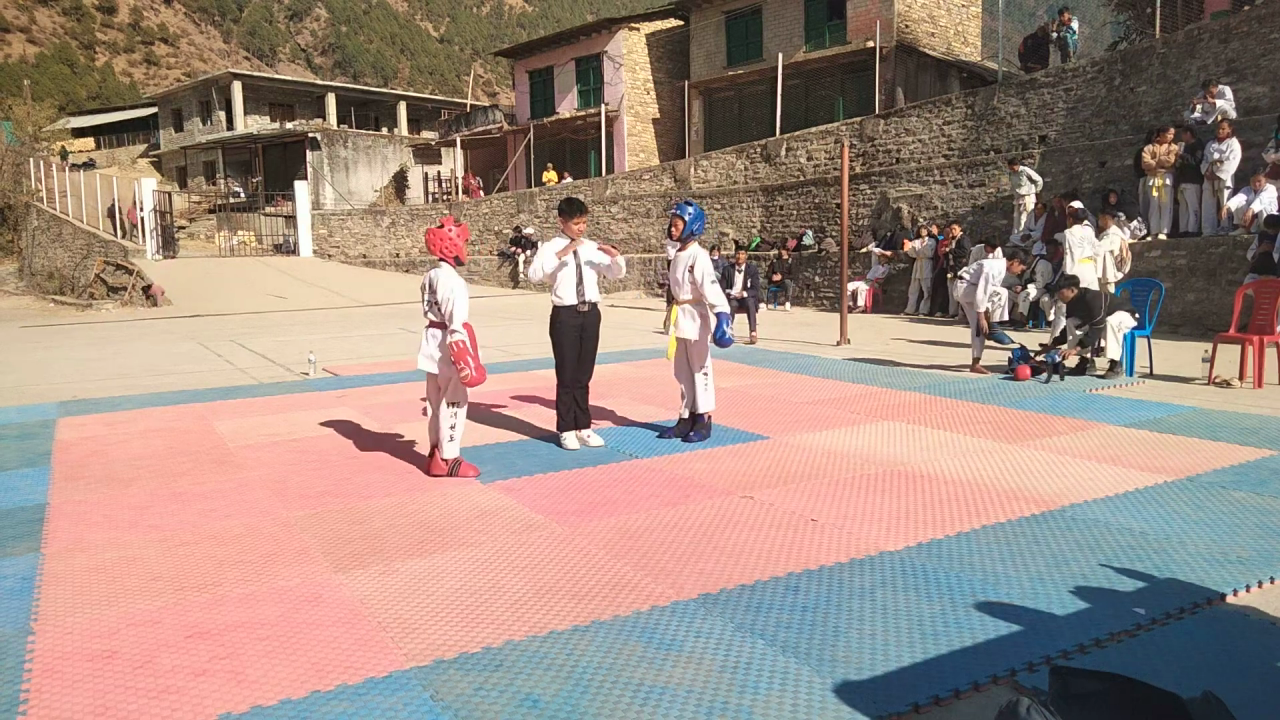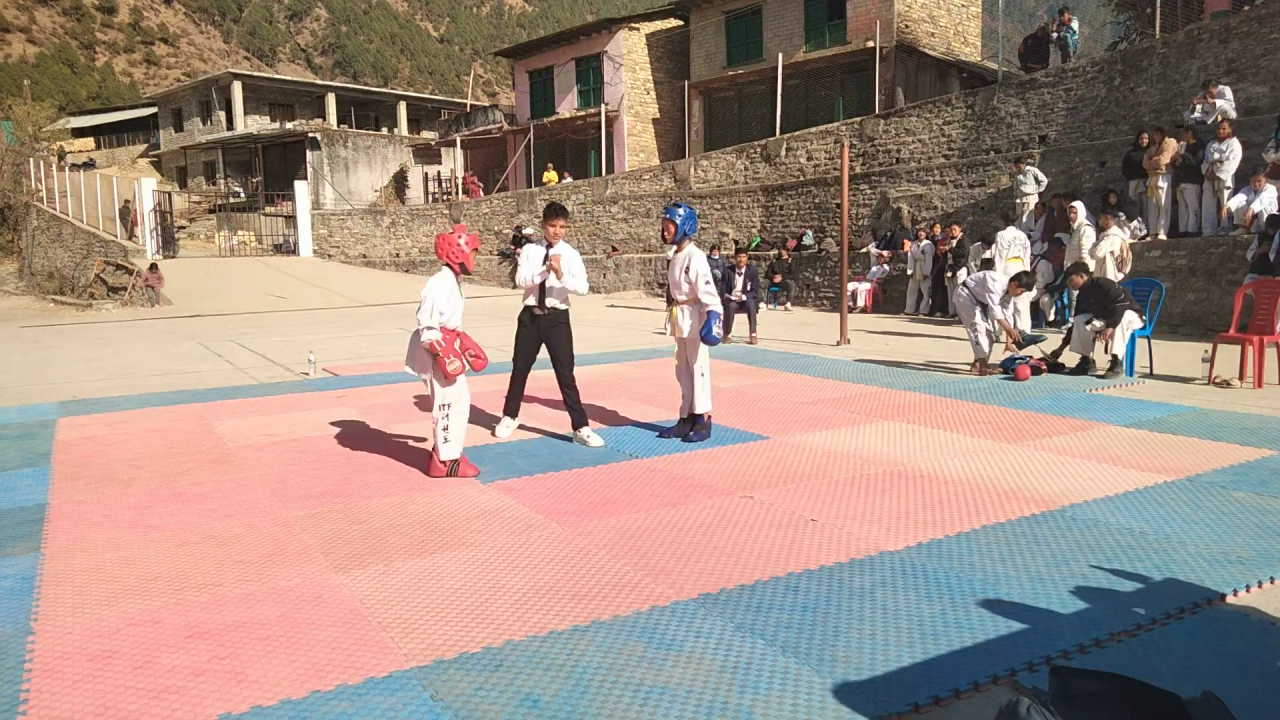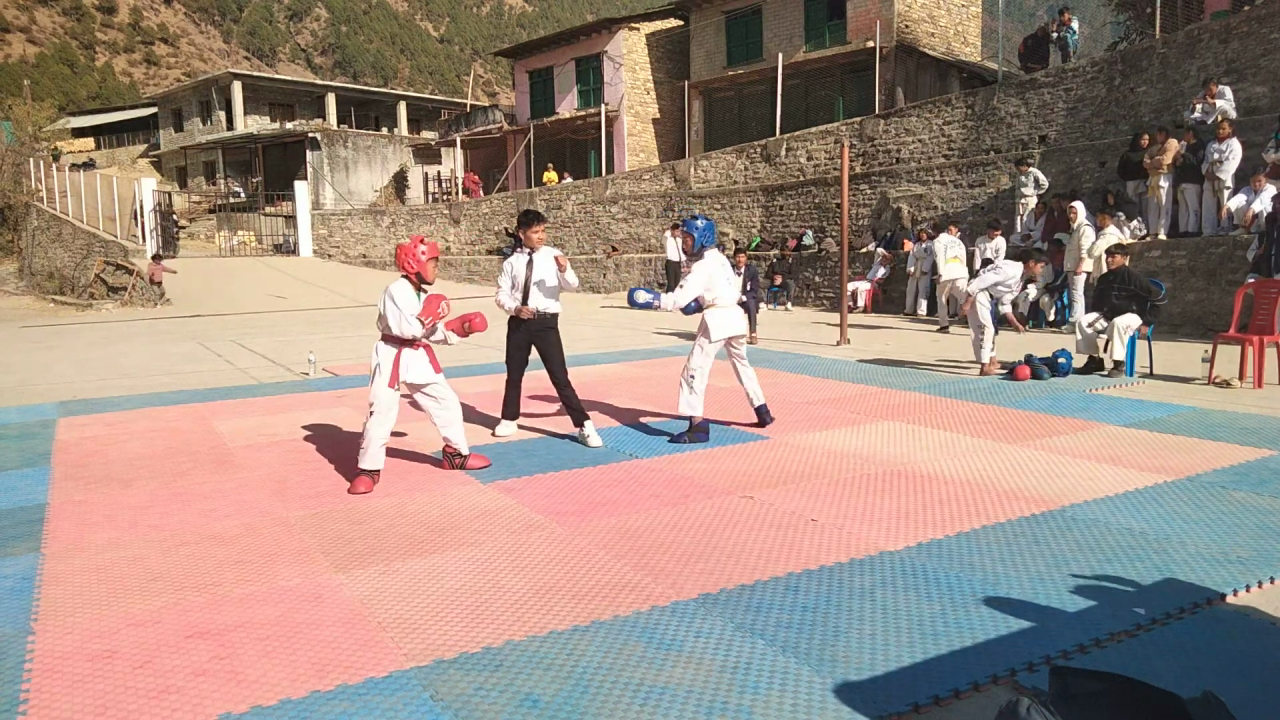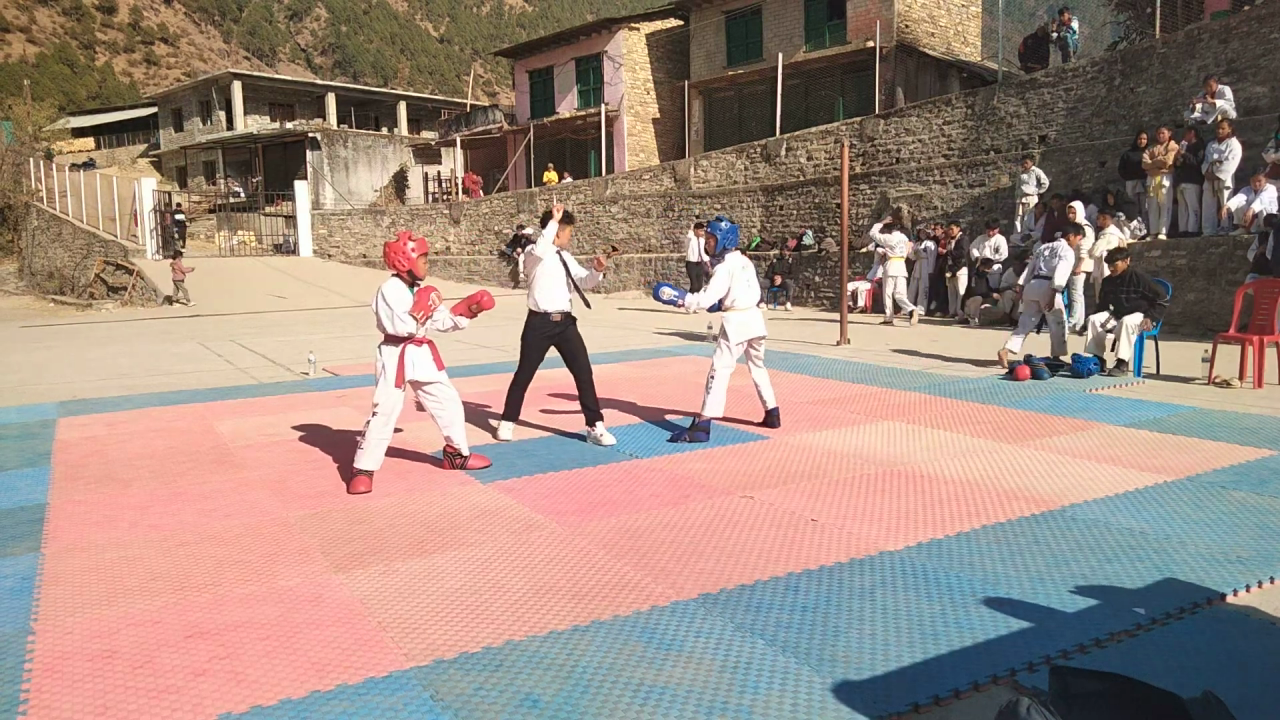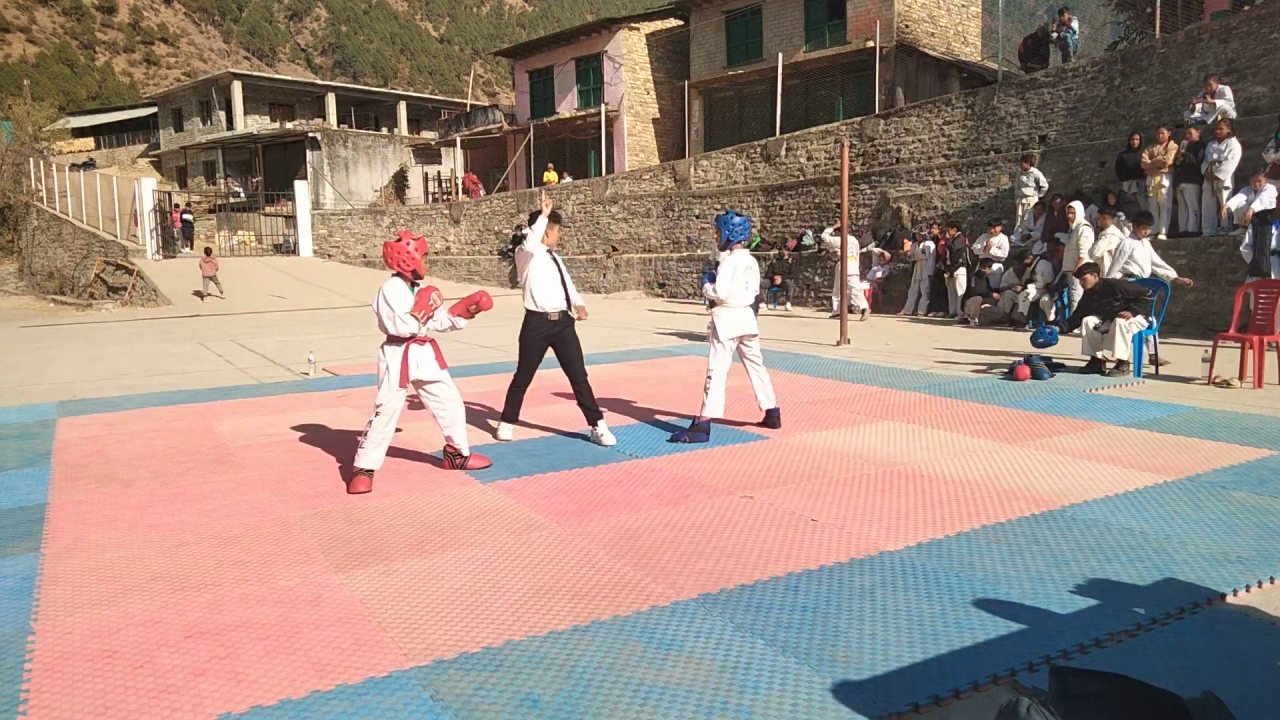
dt=1s
person 1, frame 1
left shoulder: (431, 276)
right shoulder: (452, 280)
right elbow: (455, 323)
right wrist: (463, 358)
left hip: (433, 340)
right hip: (447, 344)
left knee: (438, 404)
right knee: (455, 403)
left ankle: (437, 455)
right ankle: (447, 459)
person 1, frame 2
left shoulder: (453, 281)
right shoulder: (440, 283)
right elbow: (427, 325)
left wrist: (466, 347)
right wrist: (443, 354)
left hip: (447, 347)
right hip: (435, 349)
left knee: (460, 399)
right knee: (447, 403)
left ankle: (450, 451)
right ankle: (444, 460)
person 1, frame 3
left shoulder: (424, 294)
right shoulder: (396, 290)
left elbow: (434, 332)
right elbow: (406, 328)
left wrist: (461, 326)
right wrist: (433, 314)
left hip: (419, 357)
right hip: (393, 358)
left knee: (447, 403)
right knee: (381, 413)
left ankle: (456, 453)
right ankle: (368, 470)
person 1, frame 4
left shoulder: (422, 290)
right shoulder: (389, 289)
left elbow: (443, 321)
right elbow: (399, 327)
left wrist: (468, 310)
right wrist: (421, 309)
left hip: (423, 355)
right hip: (396, 357)
left knee: (449, 403)
right knee: (383, 413)
left ankle: (457, 454)
right ankle: (362, 469)
person 1, frame 5
left shoulder: (421, 289)
right shoulder: (390, 289)
left elbow: (441, 322)
right elbow: (401, 327)
left wrist: (466, 310)
right wrist: (422, 308)
left hip: (425, 354)
right hip: (398, 357)
left knee: (451, 402)
right knee: (386, 413)
left ankle: (457, 454)
right ankle: (363, 469)
person 2, frame 1
left shoulder: (592, 248)
right shoulder: (551, 248)
left elbow: (617, 273)
right elbow: (534, 275)
left wrist: (615, 255)
right wrist: (561, 254)
left hip: (590, 313)
right hip: (565, 315)
left knee: (584, 375)
right knee: (566, 374)
left ankle: (583, 427)
right ankle: (566, 430)
person 2, frame 2
left shoulder: (571, 254)
right shoulder: (529, 251)
left elbow: (583, 287)
right elbow: (522, 281)
left wrist: (561, 276)
right wrist: (545, 269)
left hip: (557, 318)
right hip: (530, 316)
left knee: (565, 375)
right knee: (520, 369)
left ankle: (581, 428)
right ankle: (510, 417)
person 2, frame 3
left shoulder: (553, 256)
right shoulder: (512, 262)
left elbow: (572, 285)
right elbow: (502, 294)
left wrist: (563, 270)
right wrist: (514, 309)
left hip: (546, 322)
right hip: (519, 322)
left knee: (559, 375)
right knee: (514, 373)
left ankle: (584, 426)
right ankle: (509, 420)
person 2, frame 4
left shoulder: (565, 257)
right shoulder: (534, 254)
left elbow: (585, 281)
right elbow: (539, 250)
left wrist: (597, 270)
right wrist: (554, 220)
left hip: (565, 322)
right hip: (539, 322)
left knee: (583, 372)
right knee: (524, 374)
left ankle: (595, 426)
right ankle: (507, 422)
person 2, frame 5
left shoulder: (554, 257)
right shoulder: (525, 255)
left elbow: (567, 284)
right elbow: (529, 244)
left wrist: (578, 303)
right wrist: (543, 215)
left hip: (562, 321)
right hip: (537, 323)
left knee: (578, 375)
right knee: (524, 375)
left ankle: (597, 426)
right ankle: (507, 422)
person 3, frame 1
left shoulder: (698, 256)
right shoulder: (678, 254)
left elbow: (711, 288)
left wrist: (723, 318)
left hip: (696, 318)
right hip: (680, 317)
left knee: (700, 369)
right knee: (682, 371)
left ankle: (703, 421)
right ankle: (687, 419)
person 3, frame 2
left shoulder: (694, 256)
right shoulder: (675, 255)
left elbow: (707, 290)
left wrist: (713, 316)
left hip: (694, 317)
right hip: (679, 317)
left knee: (698, 369)
right knee: (683, 371)
left ankle: (703, 420)
right ankle: (687, 418)
person 3, frame 3
left shoulder: (703, 265)
right shoulder: (721, 260)
left elbow: (682, 296)
left wrist: (654, 299)
right wrist: (698, 302)
left hip: (716, 320)
right hip: (734, 317)
left knee: (694, 369)
right knee: (741, 365)
left ankle: (698, 426)
right ankle: (762, 412)
person 3, frame 4
left shoulder: (724, 267)
right shoulder: (745, 261)
left elbow: (706, 299)
right wrist: (724, 300)
left hip: (736, 321)
right hip: (754, 317)
left knee: (719, 371)
right knee: (757, 367)
left ankle: (702, 425)
right ankle: (772, 414)
person 3, frame 5
left shoulder: (729, 260)
right shoulder: (751, 261)
left elbow: (720, 292)
left wrist: (707, 285)
left hip: (727, 318)
right hip: (746, 317)
left knee: (717, 370)
right knee: (755, 365)
left ankle: (703, 425)
right ankle: (772, 414)
